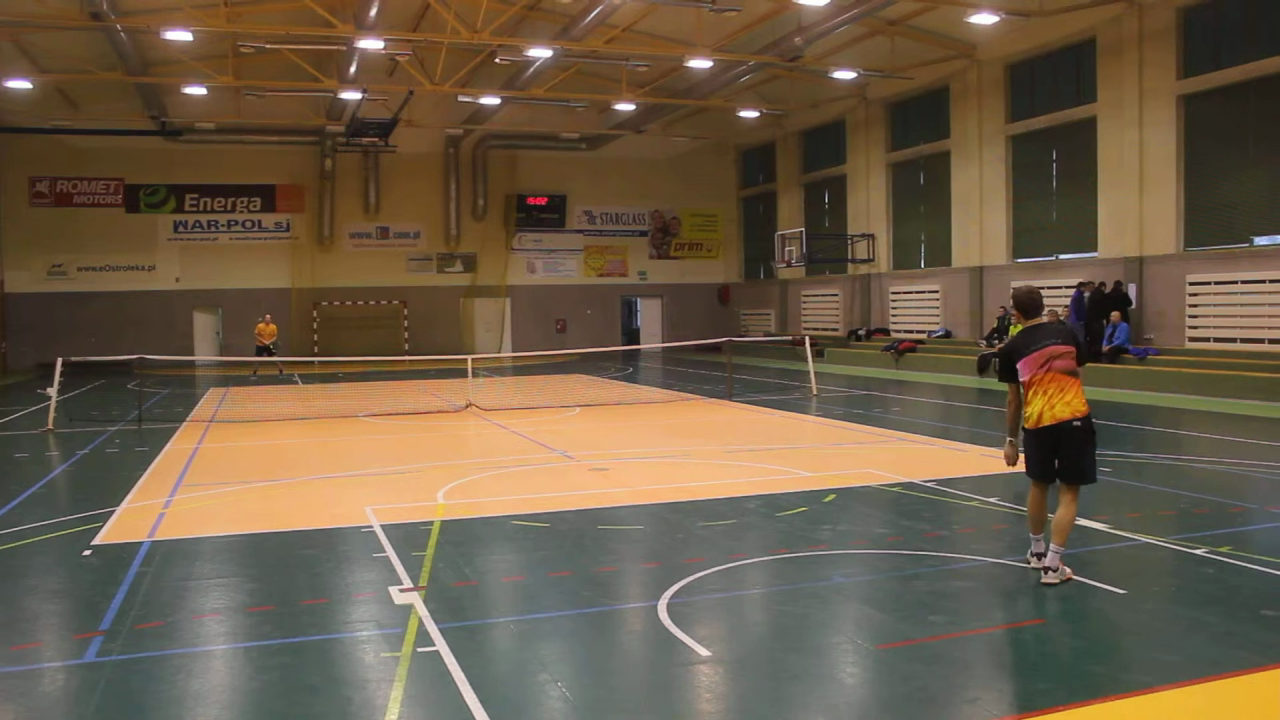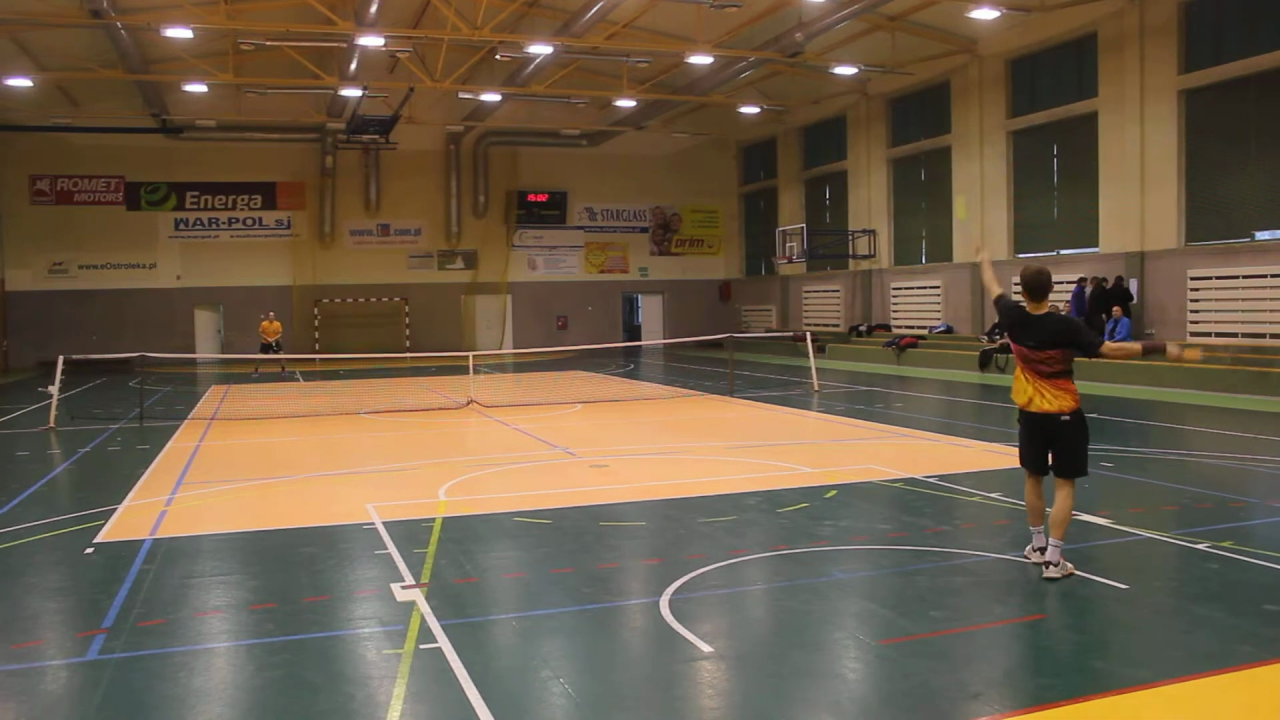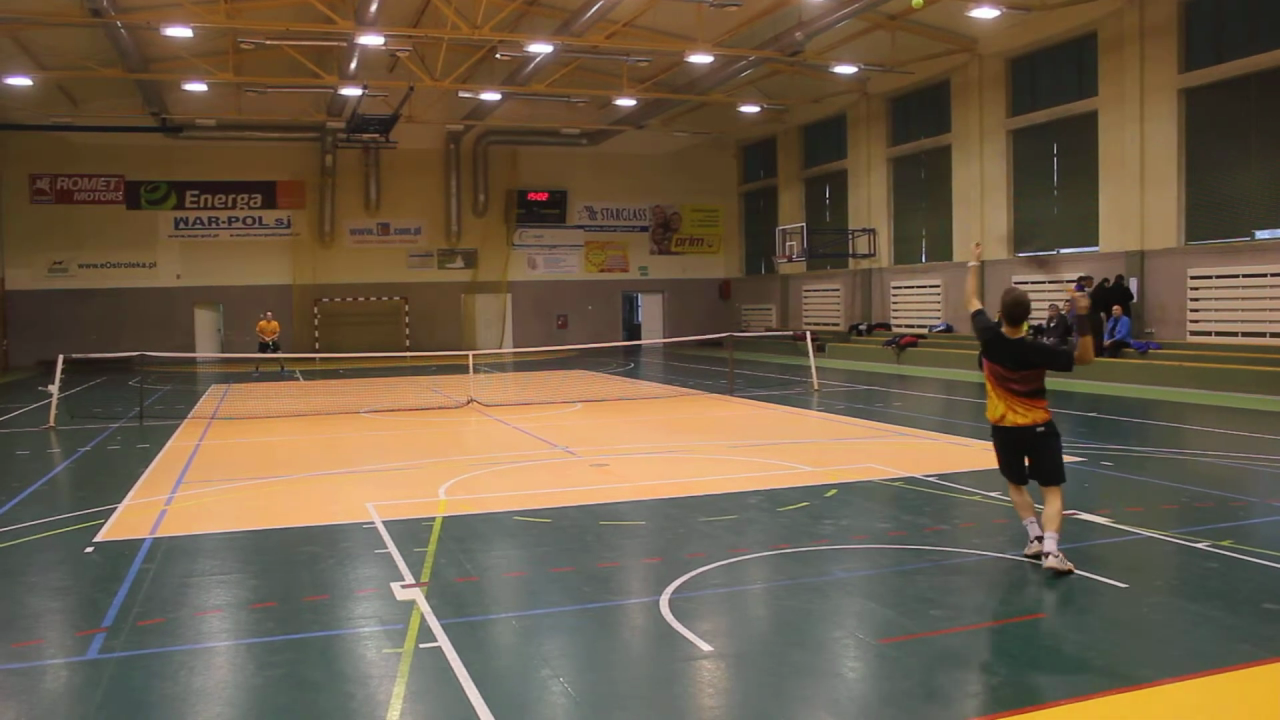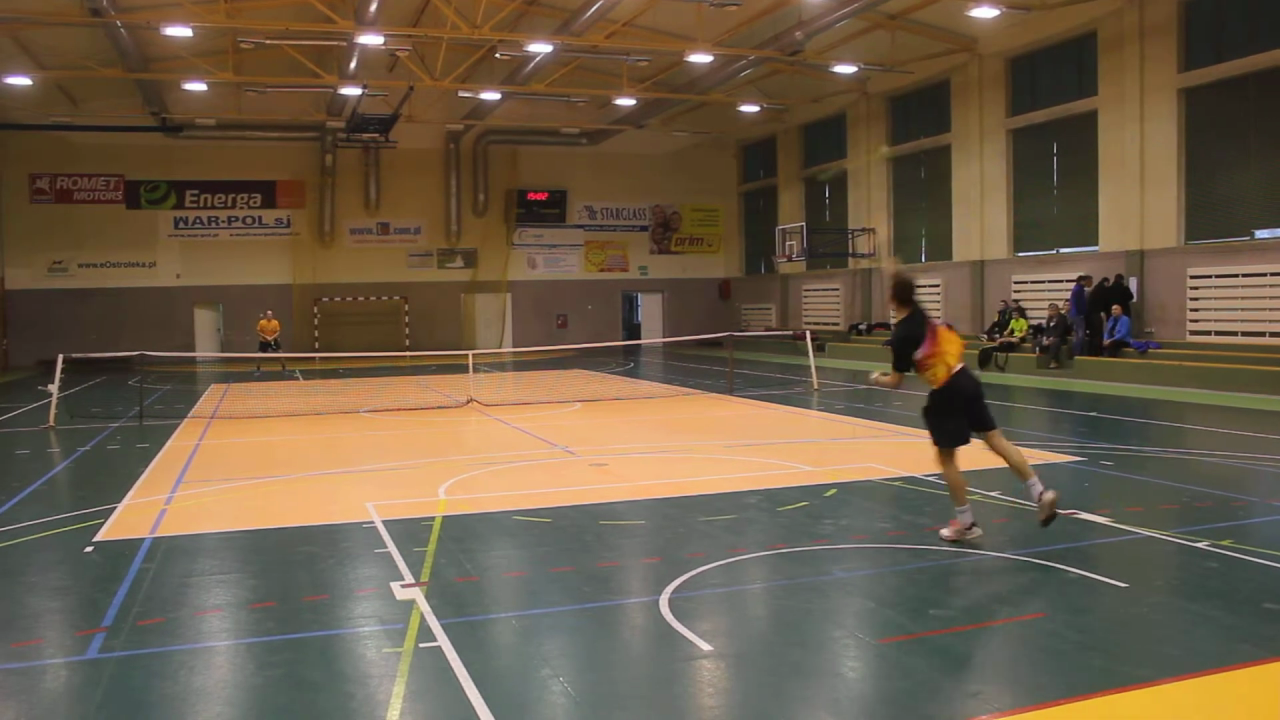
dt=0.5s
person 1, frame 1
left shoulder: (1012, 348)
right shoulder: (1067, 335)
left elbow: (1014, 399)
left wrist: (1011, 440)
left hip: (1038, 423)
right hip: (1074, 418)
left knee: (1039, 487)
right knee: (1069, 492)
left ankle: (1037, 552)
right ankle: (1052, 565)
person 1, frame 2
left shoulder: (1014, 318)
right shoulder: (1067, 326)
left elbow: (994, 290)
right elbow: (1111, 350)
left wrist: (984, 262)
right wrist: (1159, 347)
left hip: (1030, 414)
right hip: (1065, 415)
left knee: (1033, 478)
right knee: (1064, 484)
left ankle: (1038, 545)
right ankle: (1054, 557)
person 1, frame 3
left shoulder: (989, 338)
right shoulder: (1037, 351)
left elbow: (972, 300)
right elbow: (1084, 357)
left wrist: (974, 263)
right wrist: (1082, 320)
left hip: (1003, 427)
right hip: (1038, 427)
left knee: (1016, 484)
right knee: (1052, 491)
left ankle: (1035, 538)
right ankle: (1052, 550)
person 1, frame 4
left shoulder: (901, 337)
right shoulder: (917, 313)
left elbow: (895, 382)
left wrist: (878, 379)
left hip: (945, 392)
right hip: (967, 380)
left knee: (946, 459)
right knee: (996, 440)
left ankle: (965, 522)
right ankle: (1041, 492)
